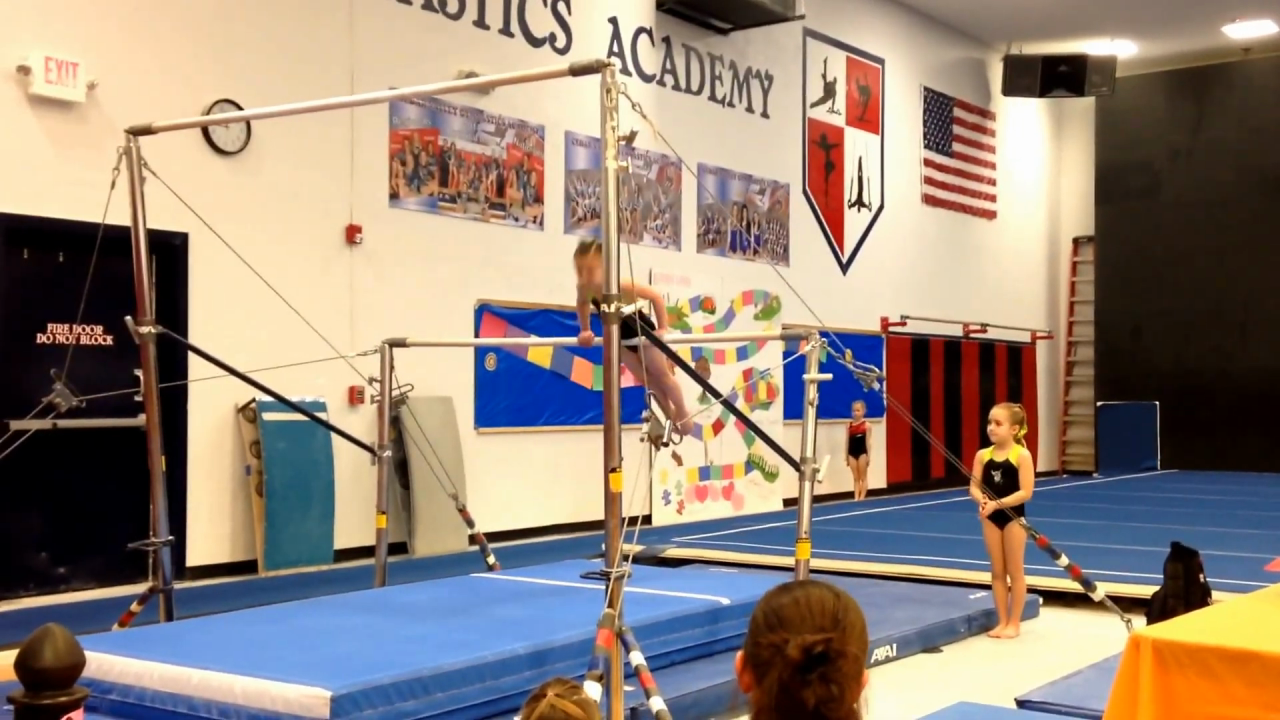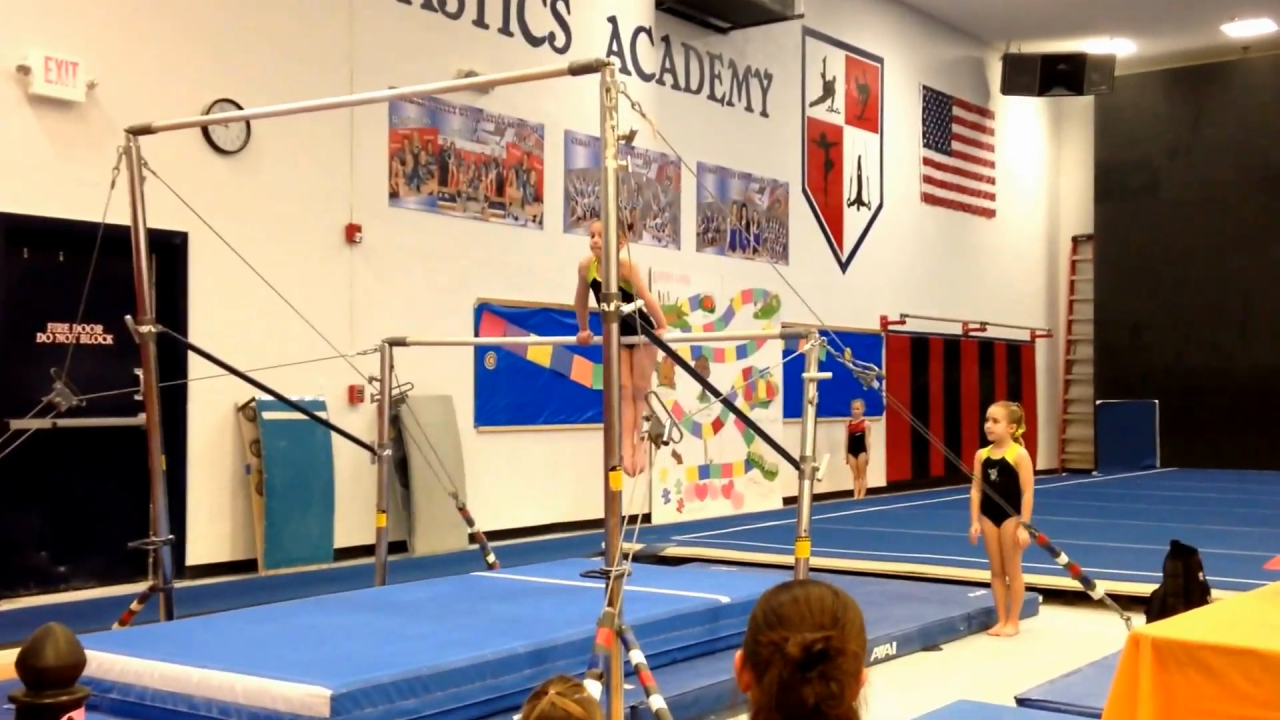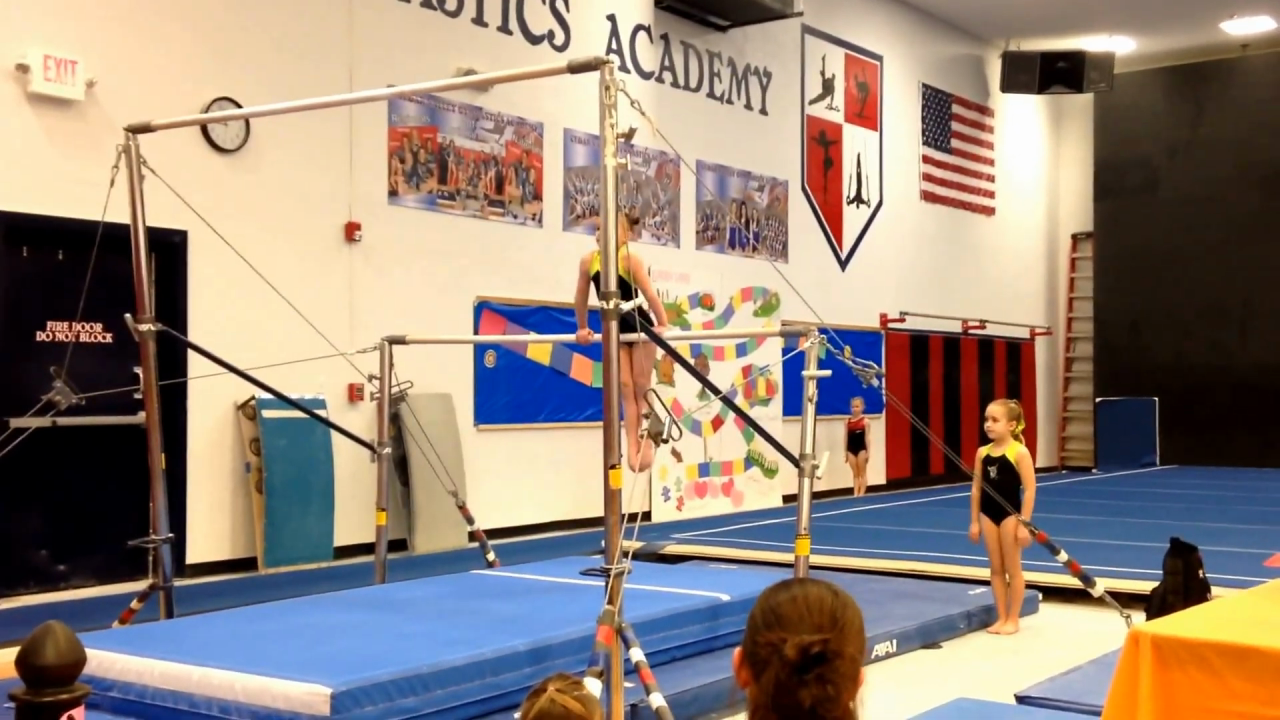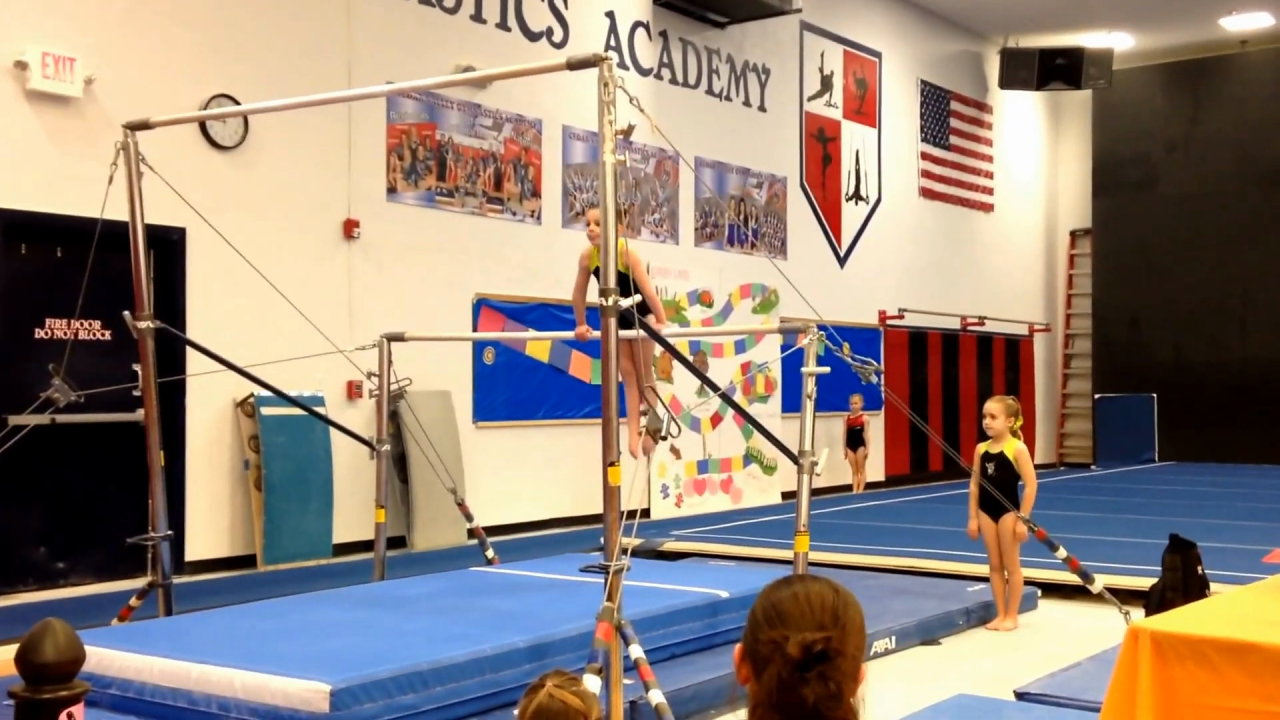
dt=0.4s
person 1, frame 1
left shoulder: (620, 286)
right shoulder: (583, 286)
left elbow: (656, 297)
right elbow: (582, 308)
left wrist: (662, 329)
right wrist: (586, 331)
left hip: (641, 331)
right hip: (620, 335)
left knee: (662, 376)
right knee: (648, 381)
left ankle: (683, 415)
right ankle: (671, 417)
person 1, frame 2
left shoulder: (624, 265)
right shoulder: (586, 266)
left elbow: (646, 297)
right elbow: (581, 301)
left wrist: (661, 327)
right wrist: (584, 330)
left hip: (641, 330)
right hip: (616, 334)
left knee: (640, 390)
right knee: (624, 391)
left ankle: (641, 447)
right ankle: (627, 448)
person 1, frame 3
left shoulder: (630, 259)
right shoulder: (588, 261)
left elbow: (649, 293)
right elbow: (581, 298)
left wrist: (662, 324)
right wrist: (582, 328)
left hip: (640, 327)
right hip: (614, 330)
left knee: (641, 386)
right knee: (625, 388)
left ankle: (645, 443)
right ankle: (632, 446)
person 1, frame 4
left shoulder: (625, 252)
right shoulder: (587, 256)
left elbow: (646, 287)
right elbow: (579, 293)
left wrist: (661, 322)
right wrist: (581, 324)
left hip: (642, 313)
right hip: (618, 316)
left knee: (644, 373)
right knee: (628, 374)
right ankle: (634, 432)
person 2, frame 1
left shoulder: (1022, 455)
right shoulder: (983, 455)
left elbow: (1025, 492)
right elbow: (974, 486)
left wrist: (997, 504)
right wrist: (982, 499)
left hip: (1013, 517)
right hip: (991, 517)
left knee: (1015, 572)
right knee: (997, 572)
left ankle: (1014, 623)
right ankle: (1002, 621)
person 2, frame 2
left shoulder: (1019, 454)
right shoulder: (982, 455)
left elbow: (1028, 493)
right elbow: (976, 490)
left wrist: (1024, 526)
right wrist: (975, 520)
left hip: (1010, 517)
right hip: (989, 516)
left knee: (1012, 570)
right knee: (996, 570)
left ankle: (1013, 621)
right ankle: (1001, 619)
person 2, frame 3
left shoulder: (1019, 452)
right shoulder: (983, 452)
left elbow: (1029, 490)
right elbow: (976, 488)
left wrist: (1024, 524)
right wrist: (974, 520)
left hip: (1010, 515)
right hip: (988, 515)
left knee: (1012, 568)
right knee: (996, 568)
left ankle: (1013, 619)
right ankle: (1001, 617)
person 2, frame 4
left shoulder: (1017, 448)
right shoulder: (981, 449)
left elbow: (1031, 485)
right elbow: (974, 484)
left wrist: (1023, 520)
right wrist: (972, 517)
left hip: (1008, 512)
right hip: (986, 511)
left knee: (1011, 565)
right knee: (994, 565)
left ankle: (1011, 616)
right ankle: (1000, 614)
